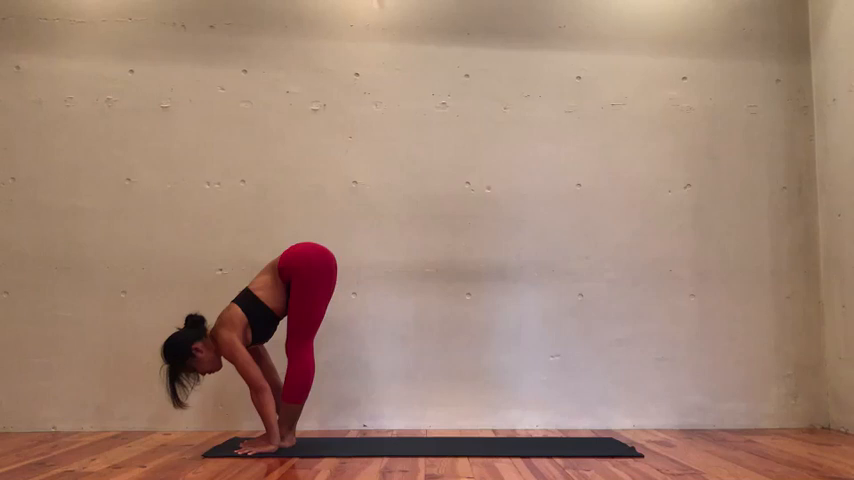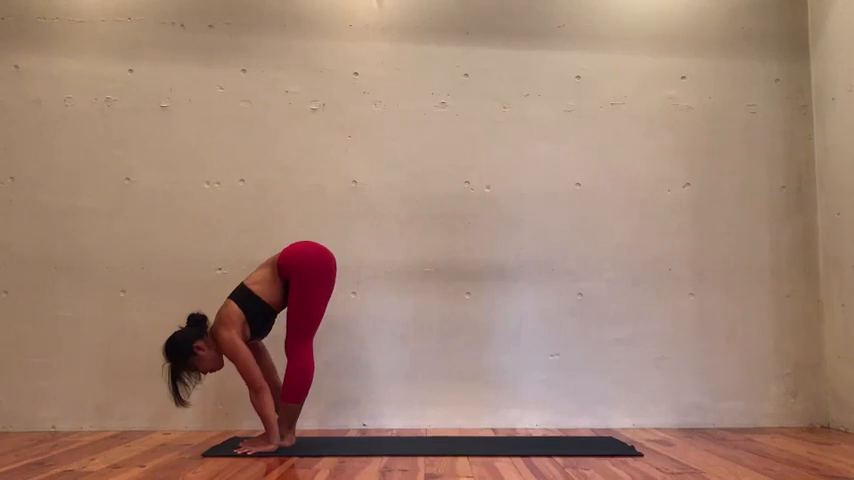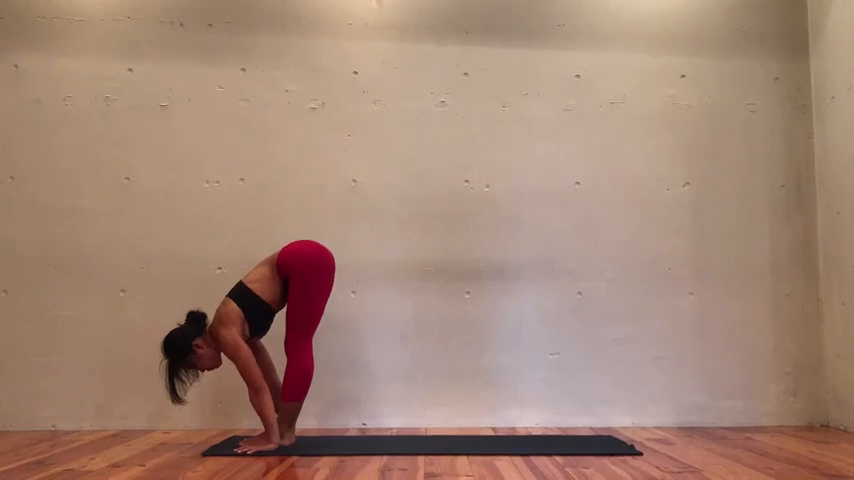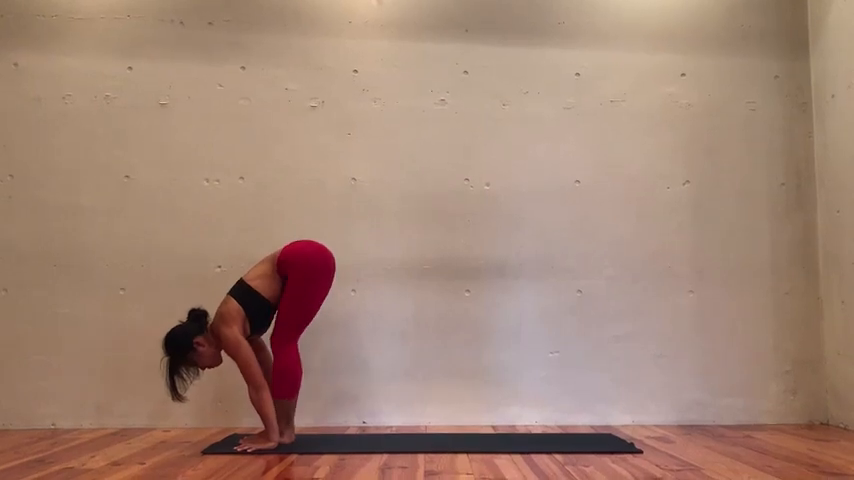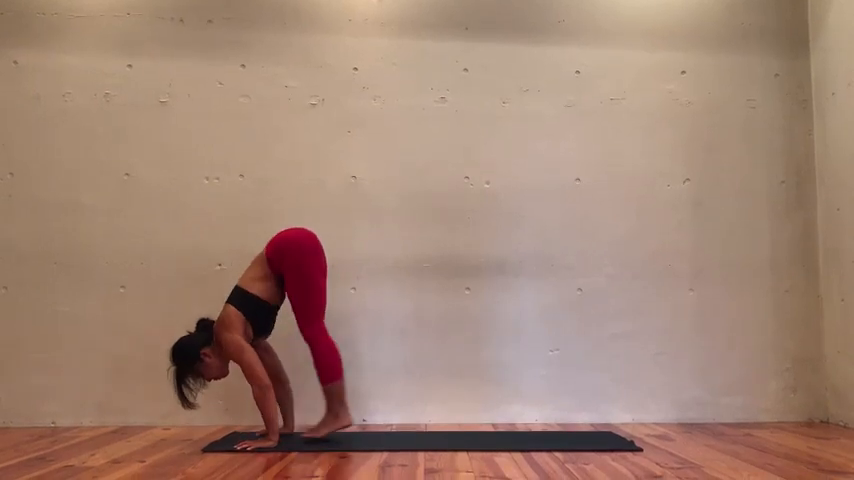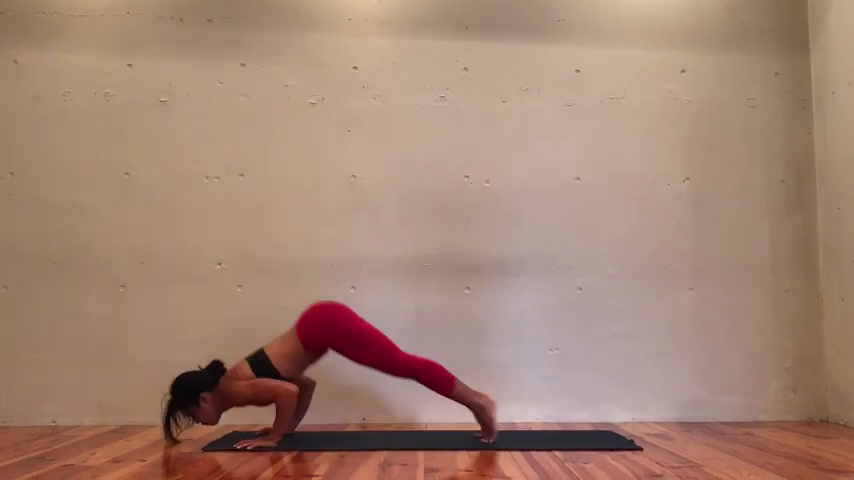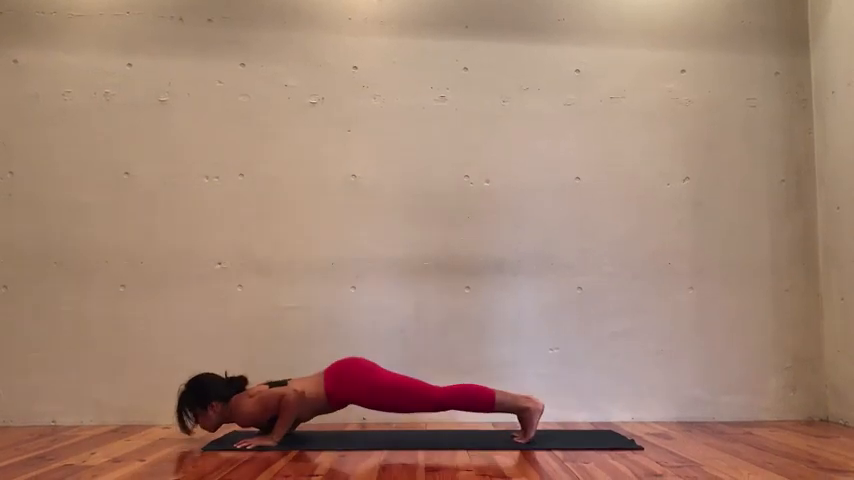
dt=0.5s
person 1, frame 1
left shoulder: (225, 338)
right shoulder: (237, 334)
left elbow: (261, 388)
right elbow: (270, 382)
left wrist: (273, 439)
right wrist: (275, 432)
left hip: (309, 264)
right hip: (304, 263)
left knee: (298, 353)
right knee: (299, 353)
left ankle: (285, 436)
right ankle: (286, 433)
person 1, frame 2
left shoulder: (225, 336)
right shoulder: (237, 332)
left elbow: (259, 388)
right elbow: (269, 381)
left wrist: (273, 439)
right wrist: (275, 431)
left hip: (307, 263)
right hip: (302, 263)
left knee: (298, 351)
right knee: (298, 351)
left ankle: (285, 434)
right ankle: (285, 432)
person 1, frame 3
left shoulder: (225, 334)
right shoulder: (234, 330)
left elbow: (258, 387)
right elbow: (268, 380)
left wrist: (273, 438)
right wrist: (274, 431)
left hip: (307, 262)
right hip: (302, 261)
left knee: (298, 351)
right knee: (297, 350)
left ankle: (285, 433)
right ankle: (285, 430)
person 1, frame 4
left shoulder: (227, 331)
right shoulder: (237, 328)
left elbow: (258, 385)
right elbow: (264, 377)
left wrist: (272, 437)
right wrist: (273, 430)
left hip: (307, 261)
right hip: (304, 260)
left knee: (282, 345)
right knee: (283, 345)
left ankle: (284, 430)
right ankle: (284, 428)
person 1, frame 5
left shoulder: (228, 339)
right shoulder: (242, 334)
left elbow: (262, 386)
right elbow: (276, 379)
left wrist: (272, 437)
right wrist: (287, 426)
left hip: (293, 250)
right hip: (293, 249)
left knee: (313, 332)
right knee: (313, 332)
left ankle: (338, 412)
right ankle: (336, 413)
person 1, frame 6
left shoulder: (231, 390)
right shoulder: (234, 382)
left elbow: (289, 392)
right elbow: (305, 386)
left wrist: (276, 436)
right wrist: (285, 429)
left hip: (324, 323)
right hip: (323, 321)
left knee: (401, 363)
right knee: (400, 365)
left ankle: (479, 402)
right ankle: (477, 403)
person 1, frame 7
left shoulder: (243, 410)
right shoulder: (246, 397)
left elbow: (293, 395)
left wrist: (273, 437)
right wrist: (276, 428)
left hip: (349, 381)
right hip: (347, 376)
left knee: (439, 397)
right knee: (437, 396)
left ankle: (523, 404)
right ankle: (520, 402)
